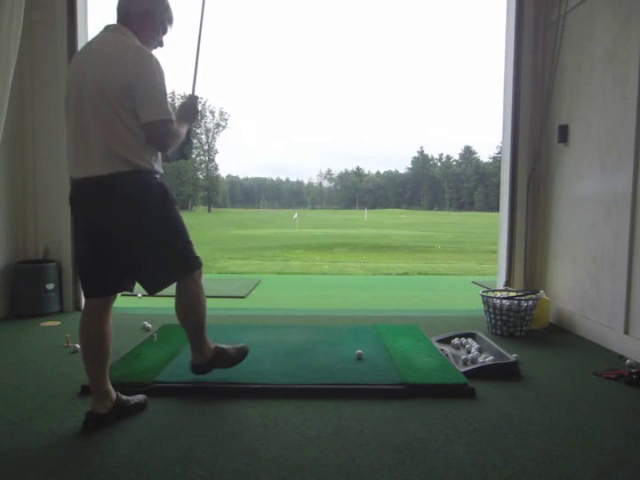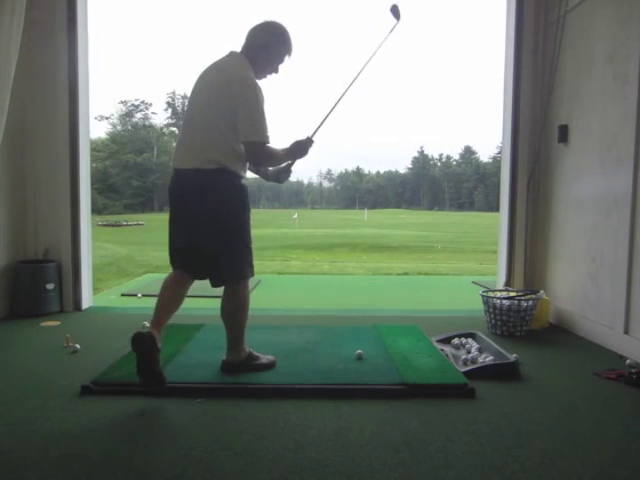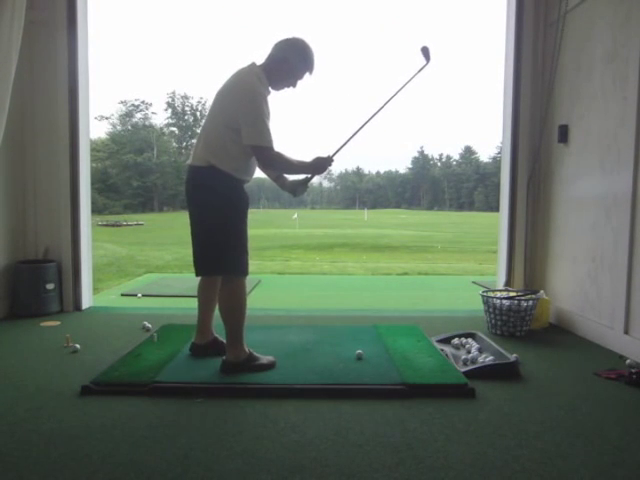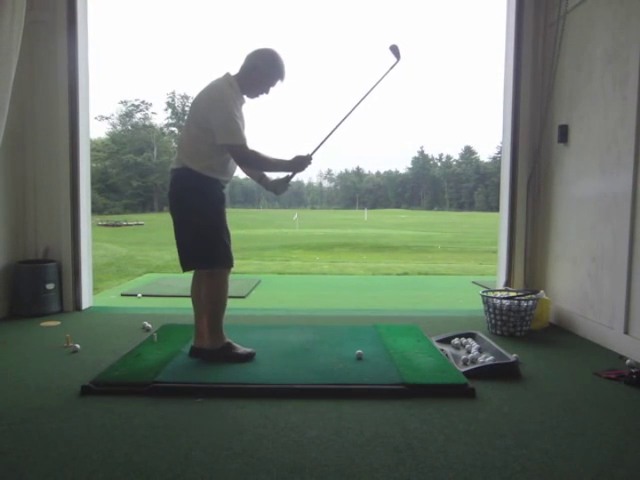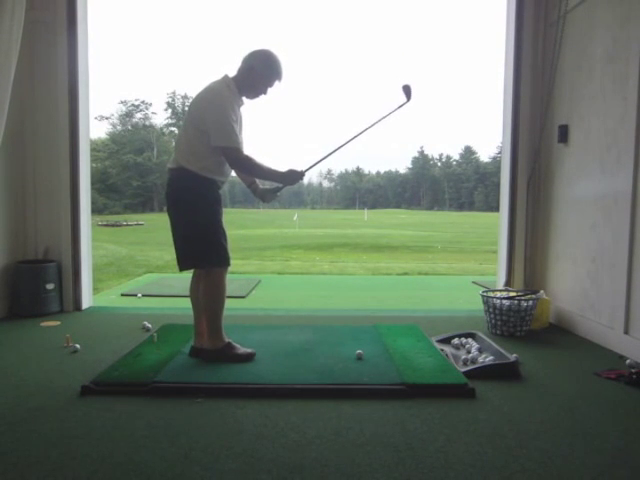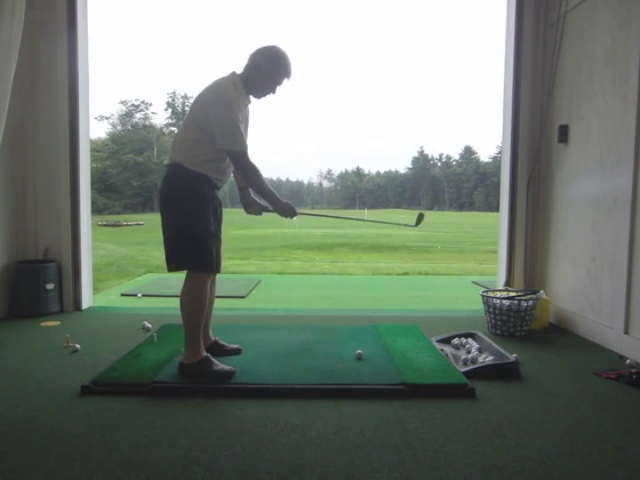
dt=0.7s
person 1, frame 1
left shoulder: (80, 58)
right shoulder: (140, 60)
right elbow: (161, 138)
left wrist: (170, 127)
right wrist: (184, 120)
left hip: (86, 189)
right hip: (132, 187)
left knee: (99, 297)
right knee: (187, 272)
left ankle: (102, 400)
right ankle: (204, 352)
person 1, frame 2
left shoulder: (215, 71)
right shoulder: (246, 86)
right elbow: (257, 153)
left wrist: (265, 171)
right wrist: (290, 154)
left hip: (184, 179)
right hip: (216, 186)
left knee: (186, 268)
right knee: (236, 276)
left ankle: (152, 333)
right ankle: (236, 355)
person 1, frame 3
left shoulder: (247, 81)
right shoulder: (252, 91)
left elbow: (256, 153)
right elbow: (265, 156)
left wrist: (285, 183)
right wrist: (310, 168)
left hip: (207, 181)
right hip: (218, 185)
left knee: (214, 267)
right knee: (232, 271)
left ankle: (204, 337)
right ankle: (236, 354)
person 1, frame 4
left shoulder: (228, 95)
right shoulder: (222, 96)
left elbow: (238, 155)
right elbow: (242, 155)
left wrist: (268, 182)
right wrist: (289, 165)
left hip: (198, 187)
right hip: (195, 187)
left knee: (207, 266)
right knee: (218, 265)
left ankle: (202, 339)
right ankle: (215, 342)
person 1, frame 5
left shoulder: (228, 98)
right shoulder: (219, 98)
left elbow: (234, 157)
right elbow: (236, 159)
left wrist: (256, 188)
right wrist: (281, 177)
left hip: (198, 187)
right hip: (192, 187)
left knee: (206, 267)
right knee: (215, 266)
left ankle: (202, 340)
right ankle: (215, 342)
person 1, frame 6
left shoulder: (235, 95)
right shoulder: (226, 98)
left elbow: (236, 159)
right elbow: (242, 162)
left wrist: (246, 195)
right wrist: (276, 202)
left hip: (201, 187)
right hip: (188, 186)
left knee: (209, 268)
right knee: (200, 270)
left ankle: (204, 339)
right ankle: (192, 356)
